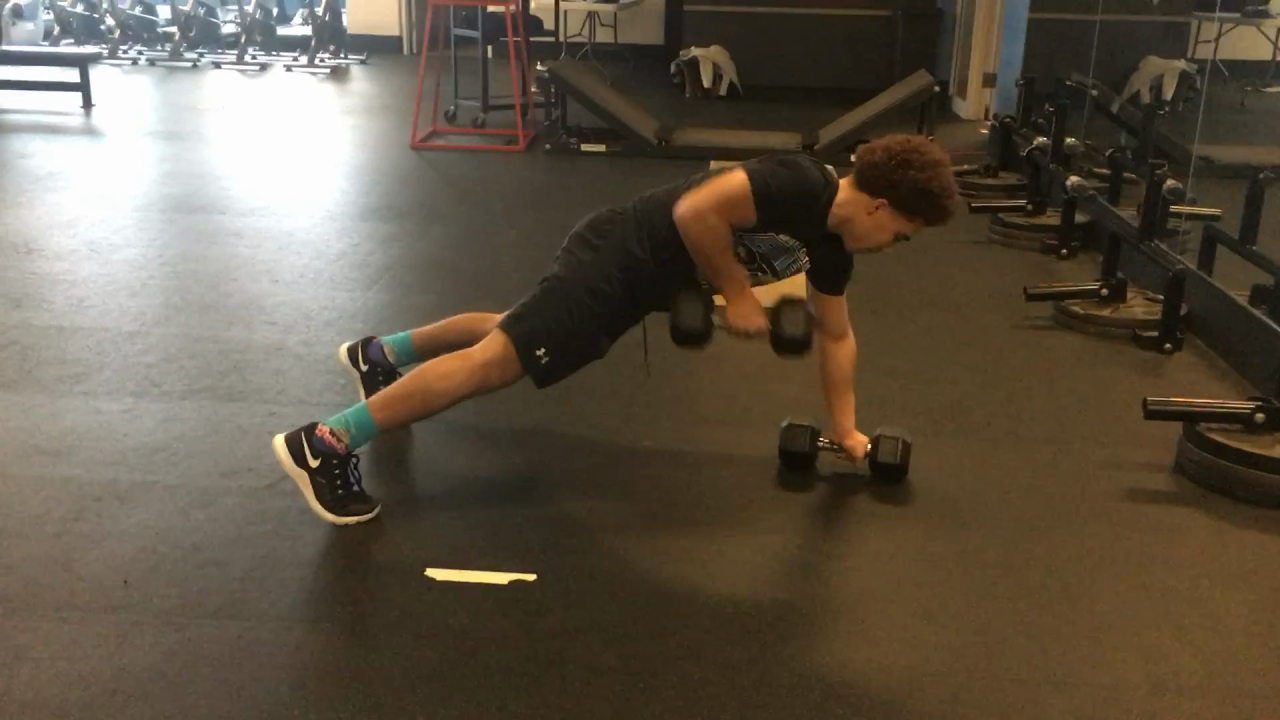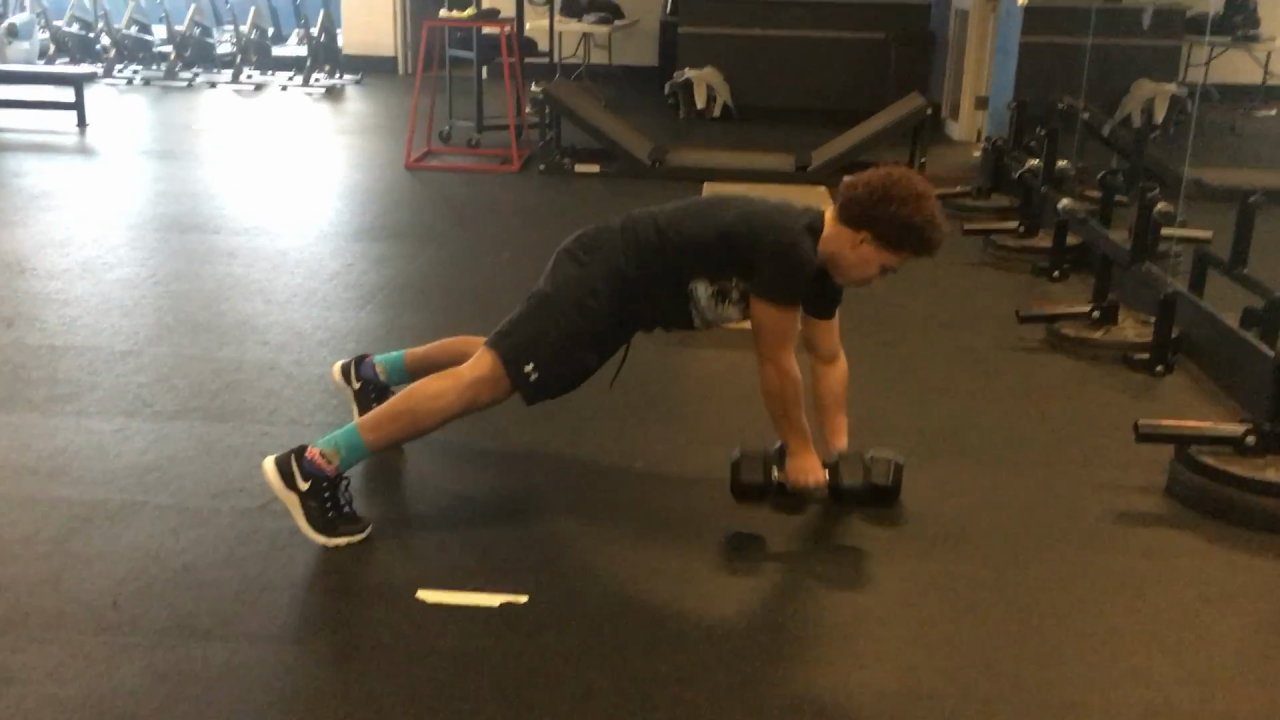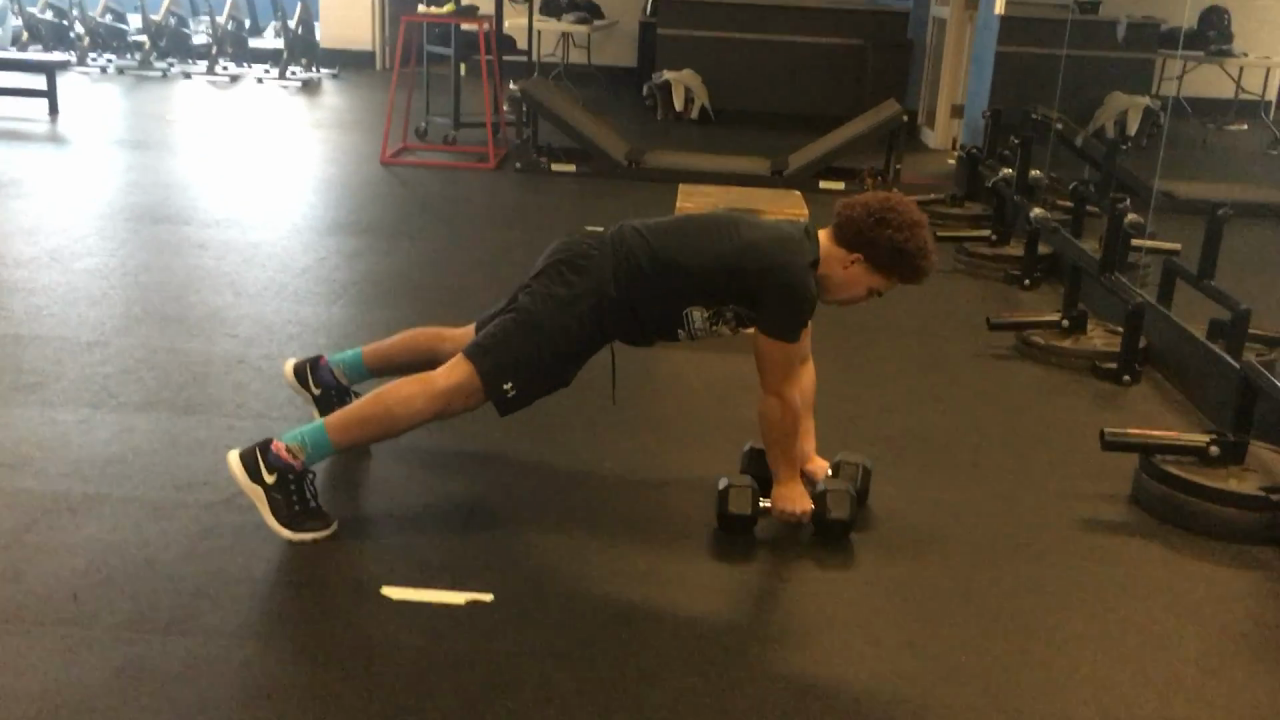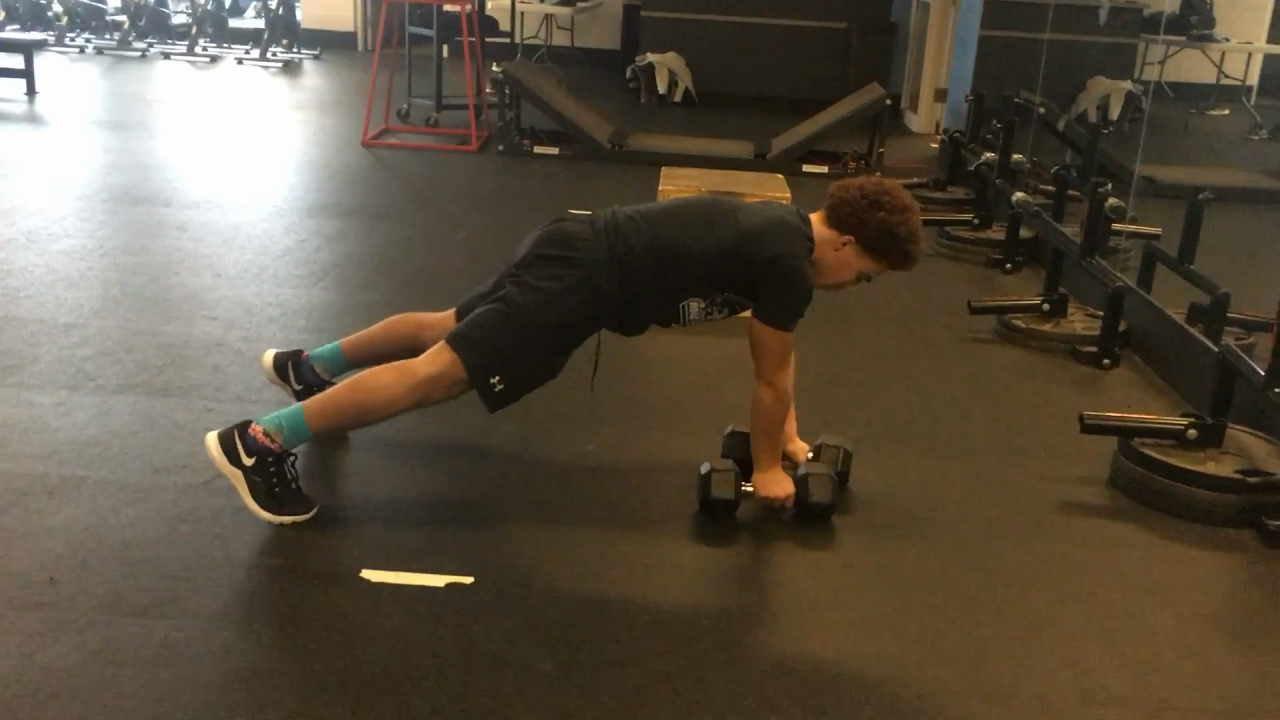
dt=0.3s
person 1, frame 1
left shoulder: (830, 242)
right shoulder: (799, 182)
left elbow: (835, 335)
right elbow: (693, 211)
left wrist: (845, 428)
right wrist: (737, 296)
left hip: (636, 279)
right hip: (617, 257)
left knee: (511, 326)
right knee: (496, 360)
left ankle: (380, 351)
right ankle: (323, 444)
person 1, frame 2
left shoulder: (818, 264)
right shoulder: (785, 245)
left elbow: (828, 357)
right elbow: (775, 365)
left wrist: (841, 451)
right wrist: (799, 452)
left hip: (622, 292)
right hip: (603, 276)
left knee: (500, 352)
right knee: (487, 378)
left ankle: (373, 372)
right ankle: (313, 466)
person 1, frame 3
left shoulder: (797, 254)
right shoulder: (790, 279)
left elbow: (800, 367)
right elbow: (777, 393)
left wrist: (808, 453)
right wrist: (785, 481)
left hip: (590, 274)
right hip: (588, 289)
left knee: (466, 342)
right knee: (456, 382)
left ankle: (325, 371)
right ankle: (279, 459)
person 1, frame 4
left shoulder: (783, 231)
right shoulder: (790, 265)
left elbow: (773, 362)
right elbow: (771, 379)
left wrist: (790, 435)
right wrist: (767, 467)
left hip: (573, 248)
right hip: (580, 282)
left knee: (445, 327)
right knee: (438, 373)
left ankle: (305, 365)
right ankle: (259, 442)
